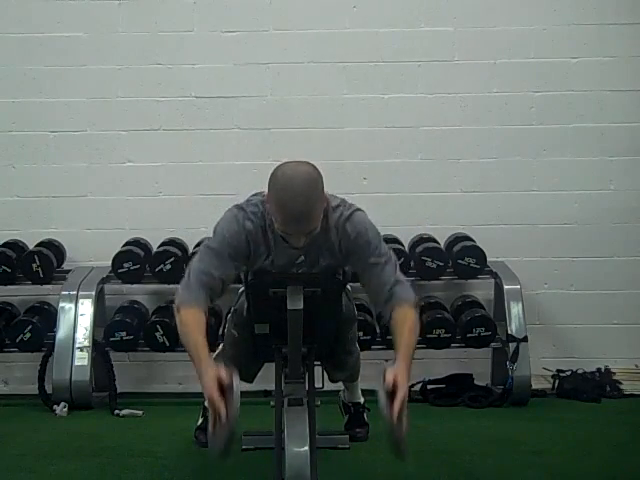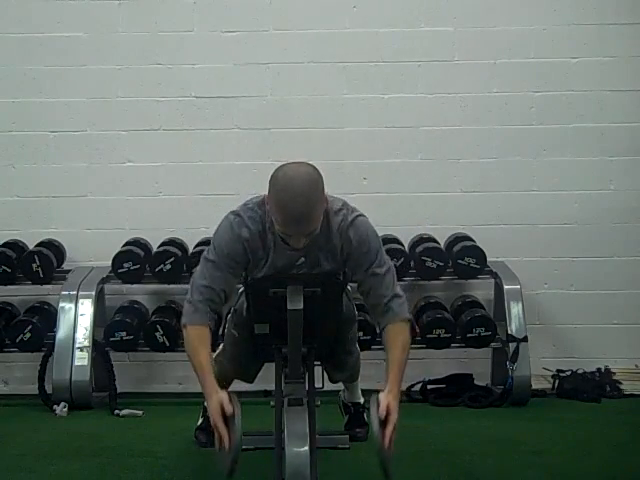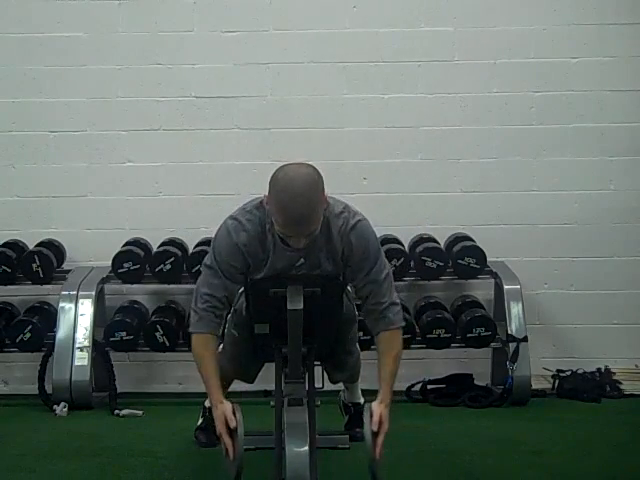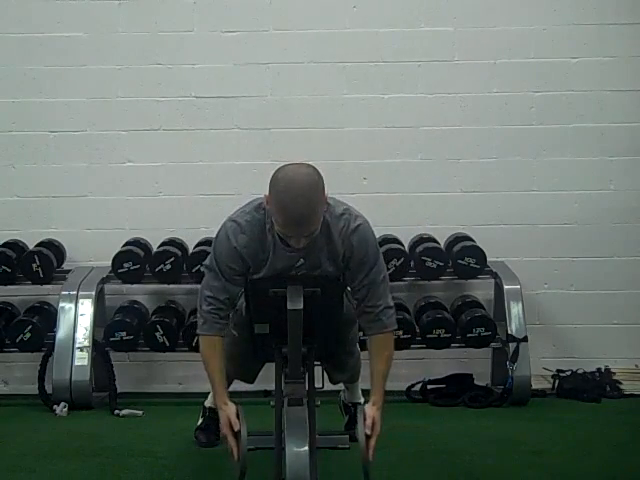
dt=0.1s
person 1, frame 1
left shoulder: (350, 223)
right shoulder: (242, 221)
left elbow: (396, 292)
right elbow: (190, 294)
left wrist: (402, 366)
right wrist: (205, 369)
left knee: (345, 360)
right knee: (229, 360)
left ankle: (353, 400)
right ankle: (211, 406)
person 1, frame 2
left shoulder: (352, 226)
right shoulder: (238, 227)
left elbow: (389, 304)
right elbow: (199, 305)
left wrist: (393, 387)
right wrist: (211, 389)
left knee: (345, 360)
right knee: (231, 360)
left ankle: (352, 400)
right ankle: (209, 406)
person 1, frame 3
left shoulder: (353, 229)
right shoulder: (237, 231)
left elbow: (385, 311)
right elbow: (205, 312)
left wrist: (384, 398)
right wrist: (217, 401)
left knee: (345, 362)
right knee: (232, 361)
left ankle: (352, 400)
right ankle: (210, 408)
person 1, frame 4
left shoulder: (354, 230)
right shoulder: (236, 233)
left elbow: (377, 315)
right elbow: (214, 315)
left wrist: (377, 400)
right wrist: (223, 400)
left knee: (346, 359)
right knee: (233, 359)
left ankle: (352, 400)
right ankle: (212, 405)
